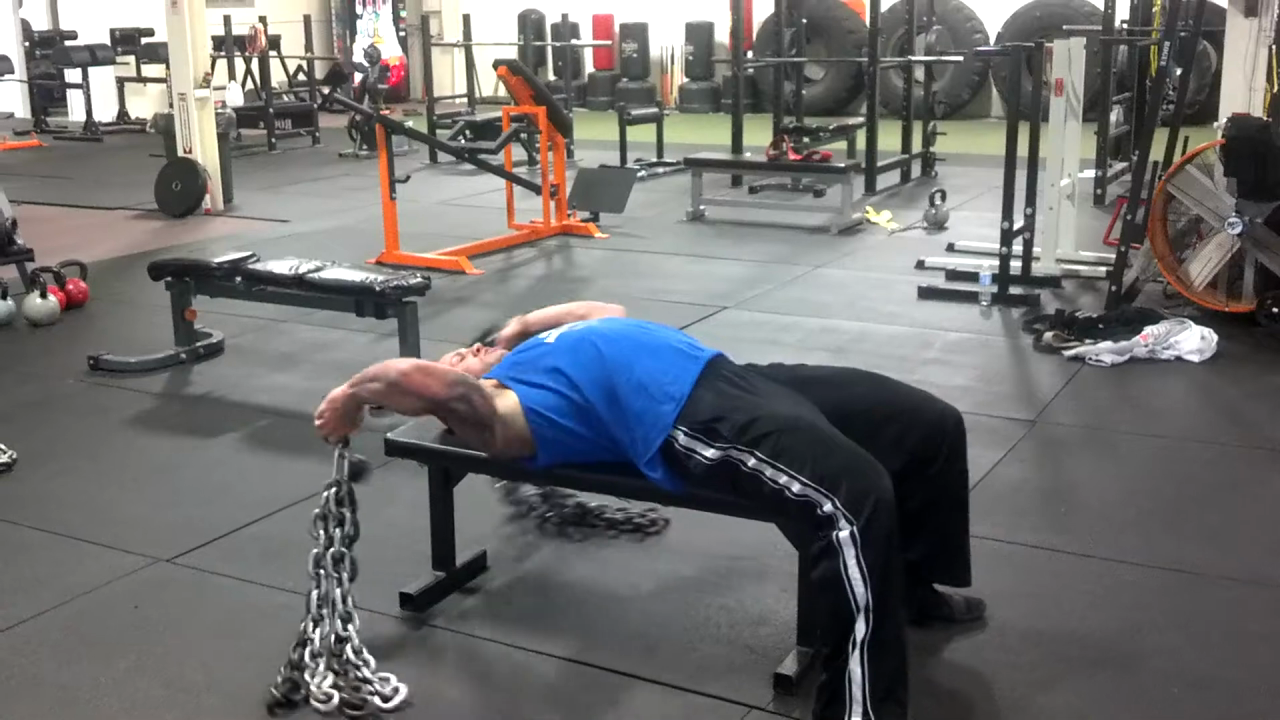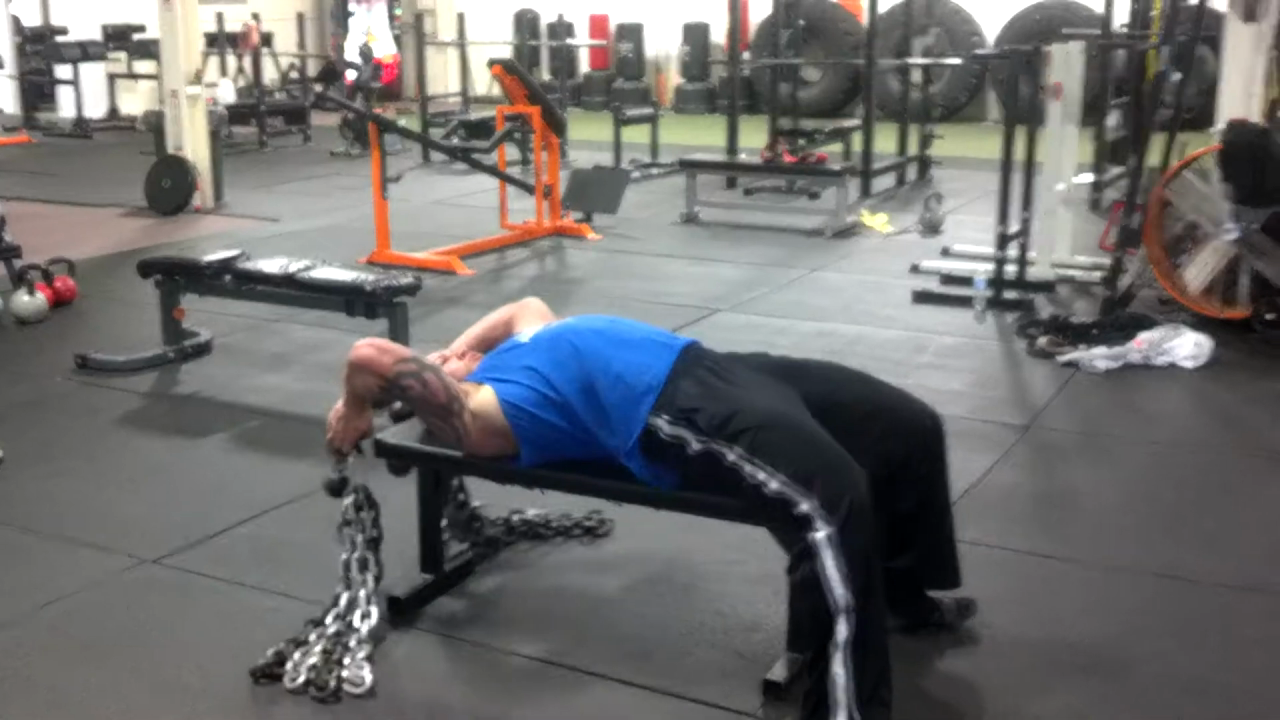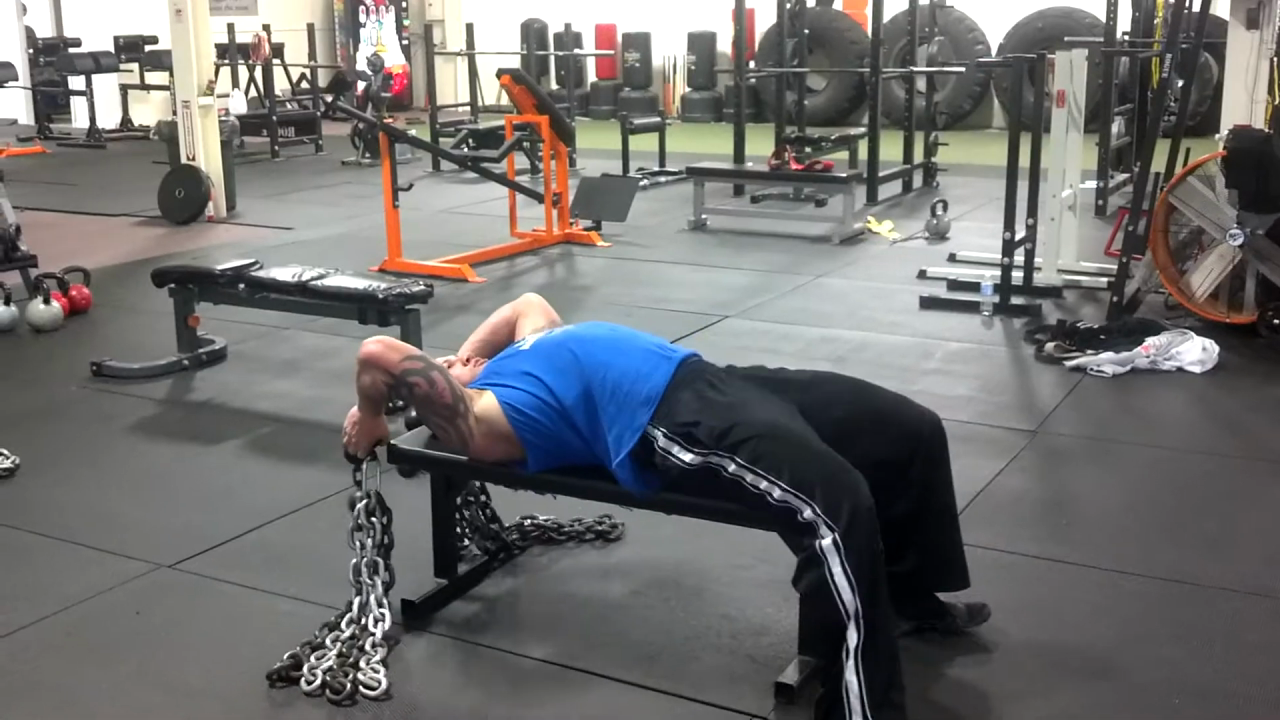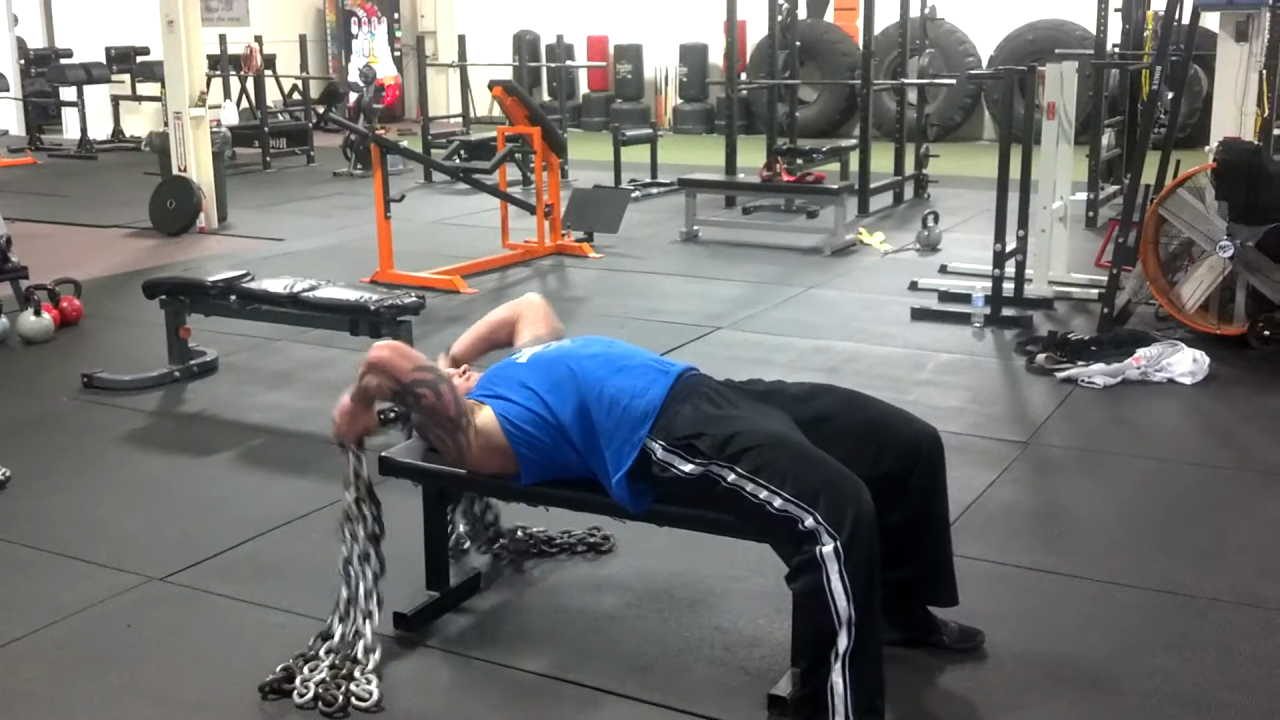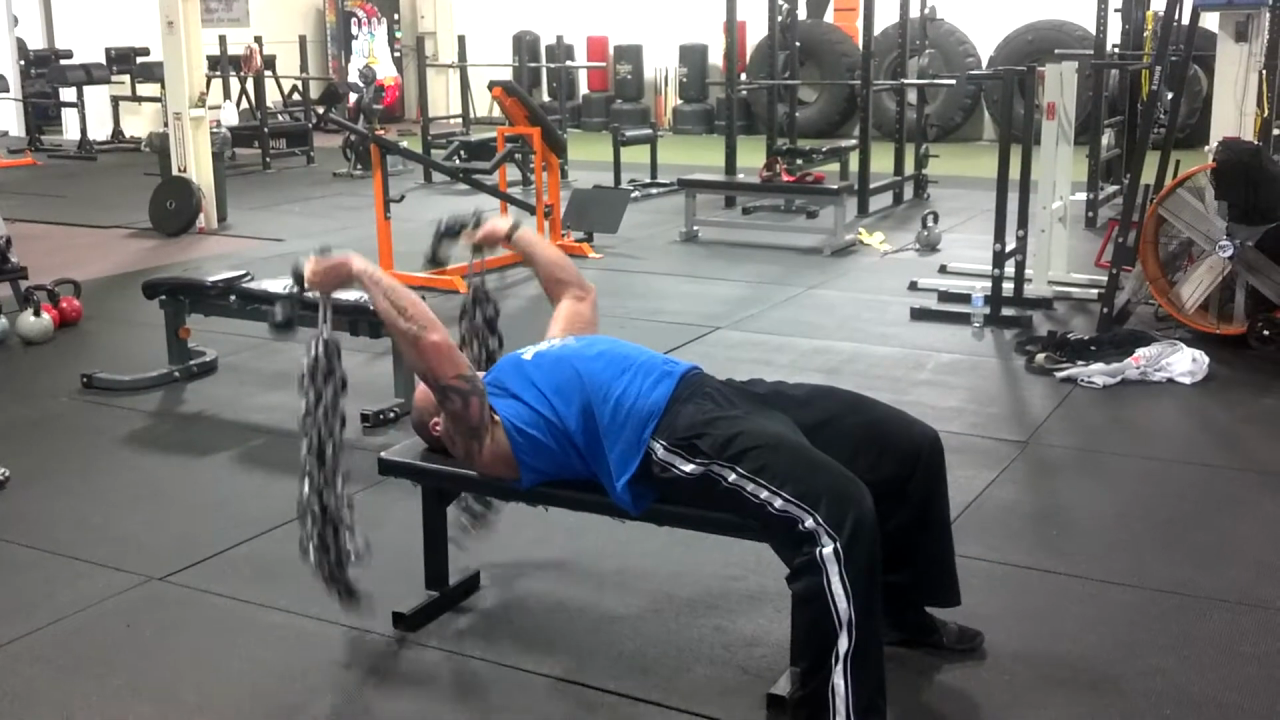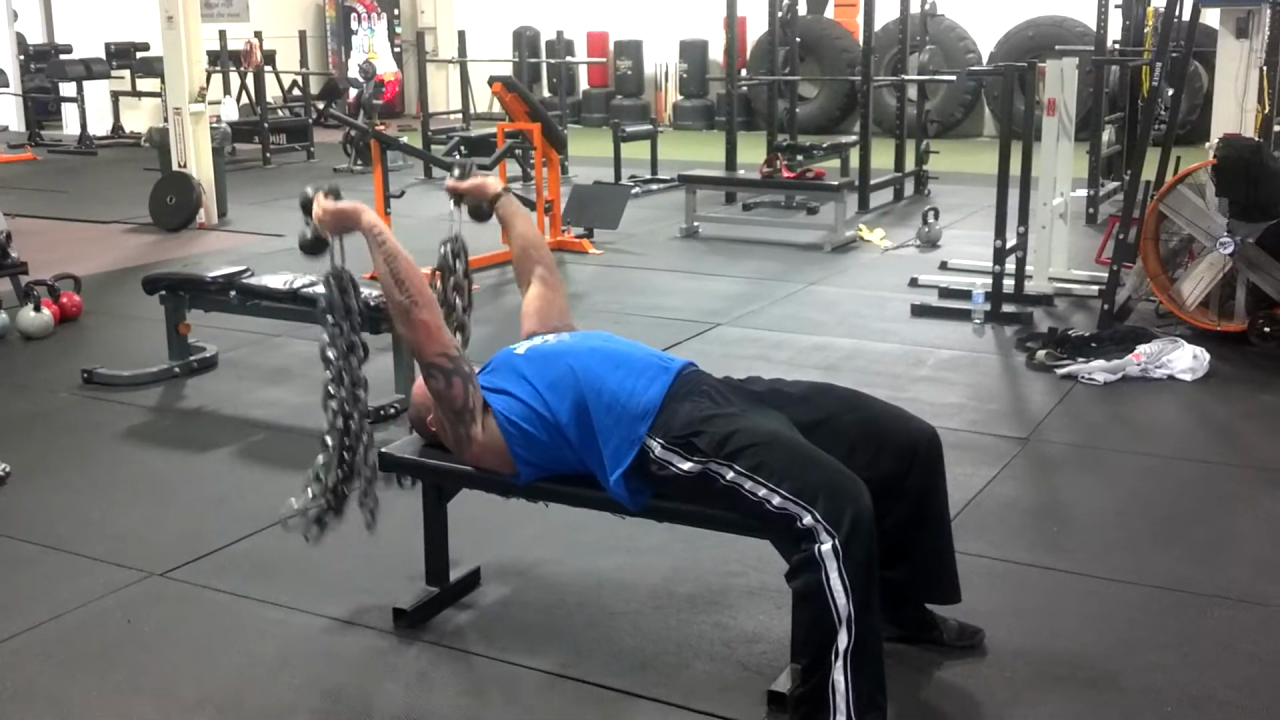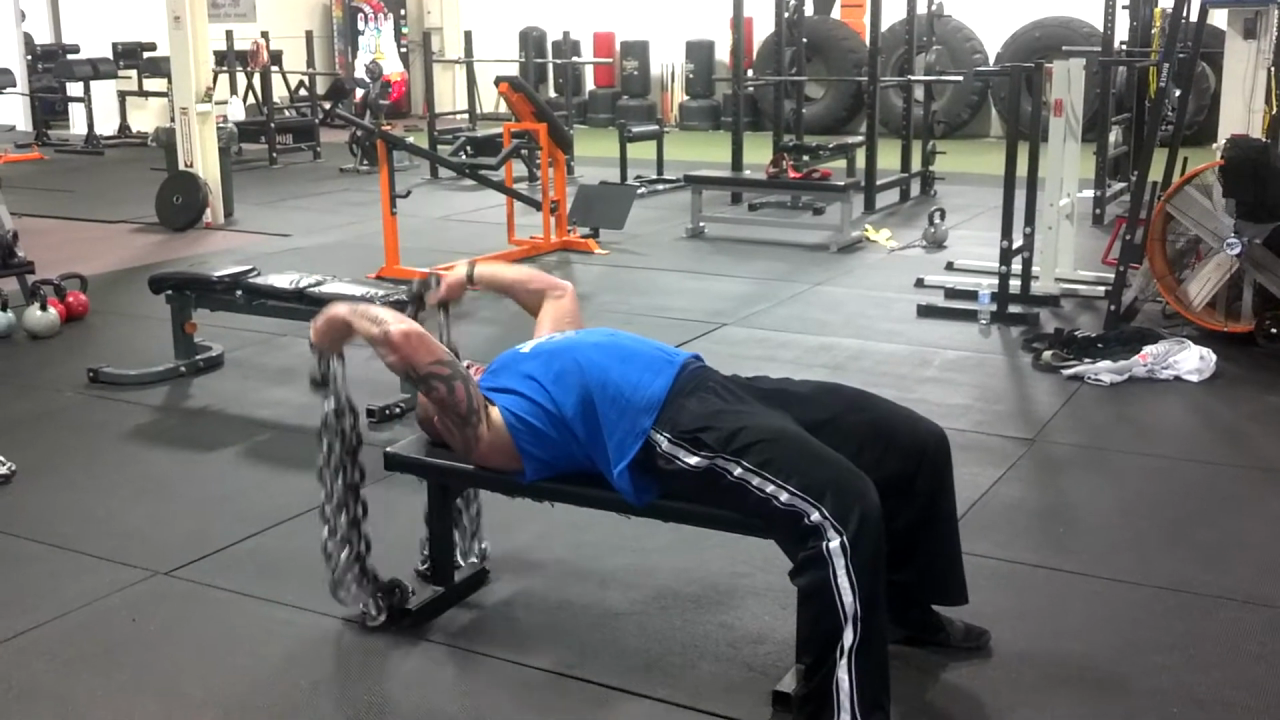
dt=0.4s
person 1, frame 1
left shoulder: (534, 358)
right shoulder: (495, 412)
left elbow: (612, 313)
right elbow: (419, 379)
left wrist: (525, 325)
right wrist: (349, 396)
left hip: (733, 377)
right hip: (695, 421)
left knee: (931, 427)
right knee: (856, 498)
left ankle: (910, 588)
person 1, frame 2
left shoulder: (517, 358)
right shoulder: (476, 416)
left elbow: (531, 307)
right elbow: (373, 355)
left wrist: (456, 343)
right wrist: (353, 411)
right hip: (674, 411)
left knee: (909, 429)
right knee: (833, 496)
left ankle: (902, 591)
person 1, frame 3
left shoulder: (523, 361)
right shoulder: (482, 420)
left elbow: (530, 302)
right elbow: (379, 353)
left wrist: (465, 348)
right wrist: (369, 414)
left hip: (713, 379)
right hip: (674, 421)
left knee: (911, 433)
right knee: (836, 505)
left ankle: (909, 596)
person 1, frame 4
left shoulder: (523, 372)
right shoulder: (476, 432)
left elbow: (532, 302)
right elbow: (390, 358)
left wrist: (453, 351)
right wrist: (359, 406)
left hip: (708, 392)
right hip: (670, 435)
left knee: (910, 446)
right knee: (837, 513)
left ankle: (898, 609)
person 1, frame 5
left shoulder: (529, 378)
right shoulder: (484, 436)
left elbow: (577, 288)
right elbow: (431, 345)
left wrist: (509, 231)
right wrist: (353, 269)
left hip: (712, 393)
right hip: (672, 437)
left knee: (911, 446)
right knee: (837, 516)
left ankle: (899, 610)
person 1, frame 6
left shoulder: (524, 362)
right shoulder: (480, 431)
left elbow: (541, 276)
right elbow: (422, 325)
left wrist: (501, 196)
right wrist: (365, 222)
left hip: (707, 391)
right hip: (667, 436)
left knee: (908, 444)
right knee: (834, 511)
left ankle: (897, 606)
person 1, frame 7
left shoulder: (526, 368)
right shoulder: (483, 428)
left elbow: (559, 292)
right elbow: (409, 342)
left wrist: (471, 273)
right wrist: (345, 314)
left hip: (712, 388)
right hip: (670, 430)
left knee: (916, 445)
right knee: (843, 511)
left ankle: (906, 610)
